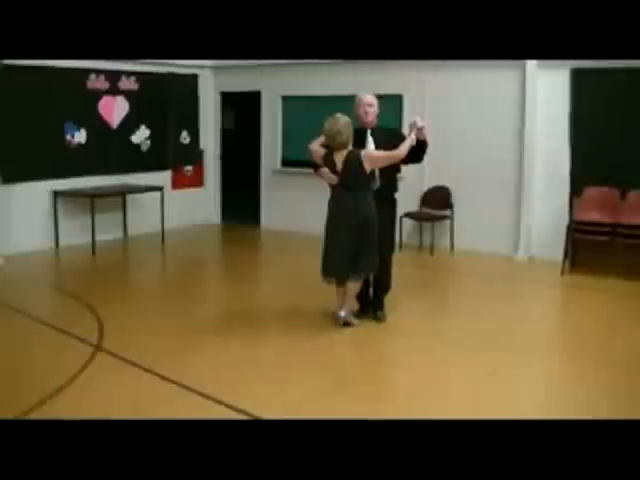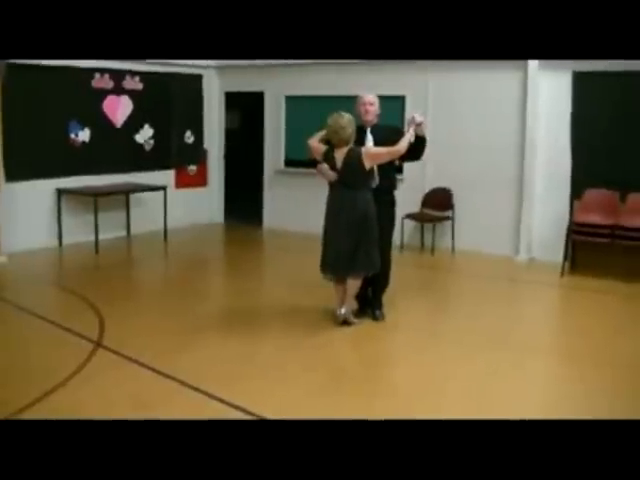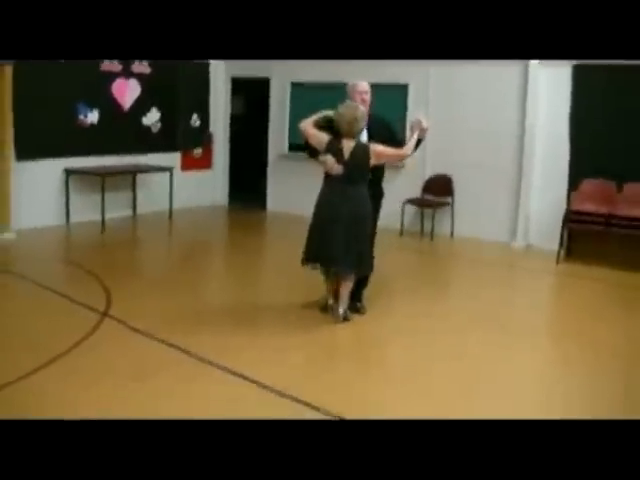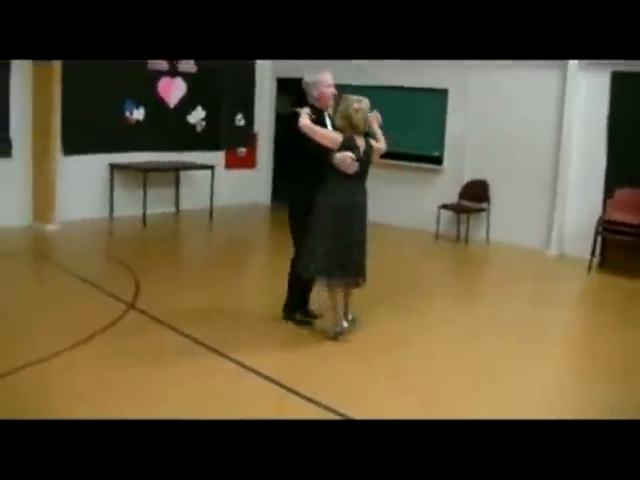
dt=1s
person 1, frame 1
left shoulder: (388, 133)
left elbow: (413, 157)
left wrist: (420, 138)
right wrist: (323, 170)
left hip: (384, 203)
left knee: (384, 252)
left ankle: (378, 302)
right ankle: (365, 300)
person 1, frame 2
left shoulder: (391, 133)
left elbow: (413, 154)
left wrist: (419, 133)
right wrist: (322, 166)
left hip: (383, 201)
left knee: (382, 252)
left ankle: (376, 302)
right ankle: (363, 300)
person 1, frame 3
left shoulder: (381, 125)
right shoulder: (335, 122)
left elbow: (400, 151)
right elbow: (312, 142)
left wrist: (418, 137)
right wrist: (321, 157)
left hip: (371, 193)
left ankle: (356, 296)
right ankle: (333, 290)
person 1, frame 4
left shoulder: (327, 117)
right elbow: (307, 145)
right wrist: (333, 157)
right hip: (305, 196)
right knee: (305, 251)
left ankle: (297, 303)
right ankle: (295, 307)
person 2, frame 1
left shoulder: (326, 157)
right shoulder: (364, 157)
left elbow: (313, 146)
right elbow: (398, 155)
left wrist: (329, 135)
right wrist: (412, 137)
left hip: (338, 211)
right hip: (362, 212)
left knee: (341, 259)
right knee: (358, 263)
left ankle: (340, 308)
right ankle: (345, 311)
person 2, frame 2
left shoulder: (326, 154)
right shoulder: (364, 154)
left elbow: (312, 141)
right elbow: (398, 150)
left wrist: (329, 131)
right wrist: (411, 132)
left hip: (336, 209)
right hip: (360, 210)
left knee: (340, 258)
right knee: (358, 261)
left ankle: (340, 307)
right ankle: (346, 309)
person 2, frame 3
left shoulder: (328, 144)
right shoulder: (370, 151)
left elbow: (304, 126)
right elbow: (404, 153)
left wrist: (323, 114)
right wrist: (416, 134)
left hip: (330, 204)
right hip: (357, 206)
left knee: (327, 251)
right knee: (350, 256)
left ankle: (330, 298)
right ankle: (342, 306)
person 2, frame 4
left shoulder: (339, 140)
right shoulder: (369, 145)
left elbow: (305, 126)
right elbow: (383, 146)
left wrist: (305, 112)
right wrist: (375, 127)
left hip: (334, 206)
right hip: (356, 207)
left knee: (331, 263)
right knee: (348, 260)
left ankle: (339, 322)
right ankle: (347, 315)
